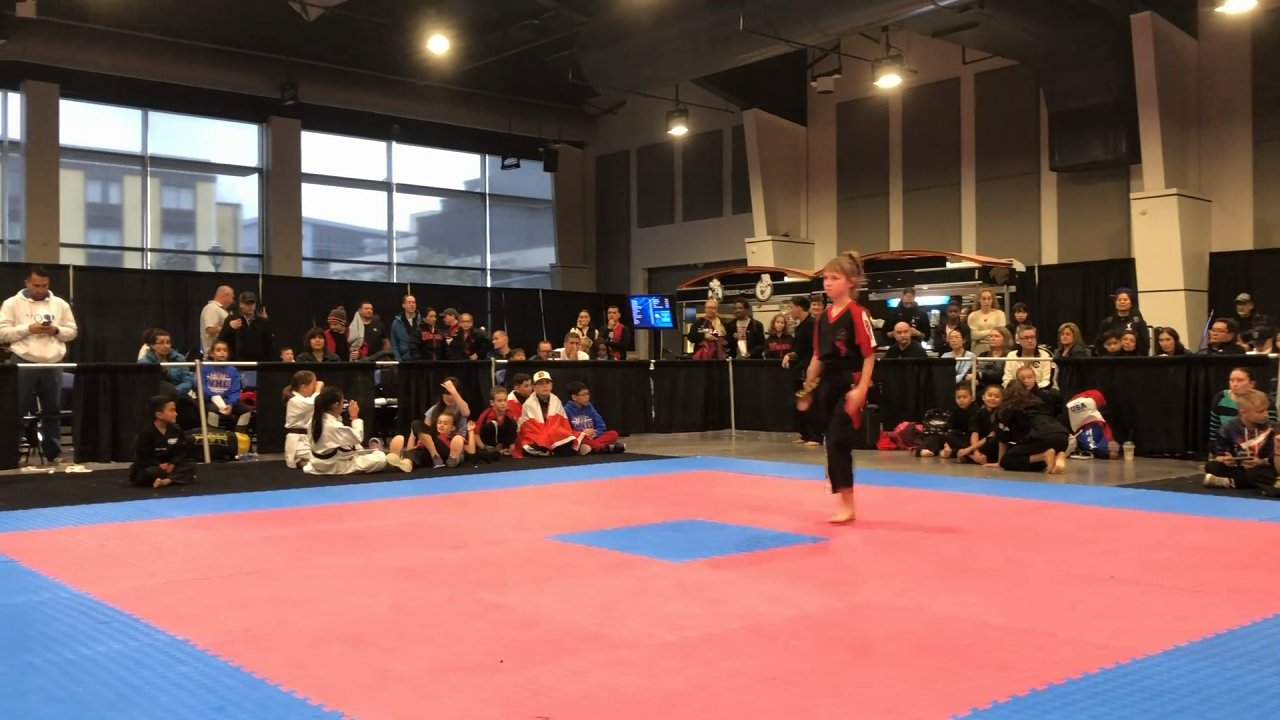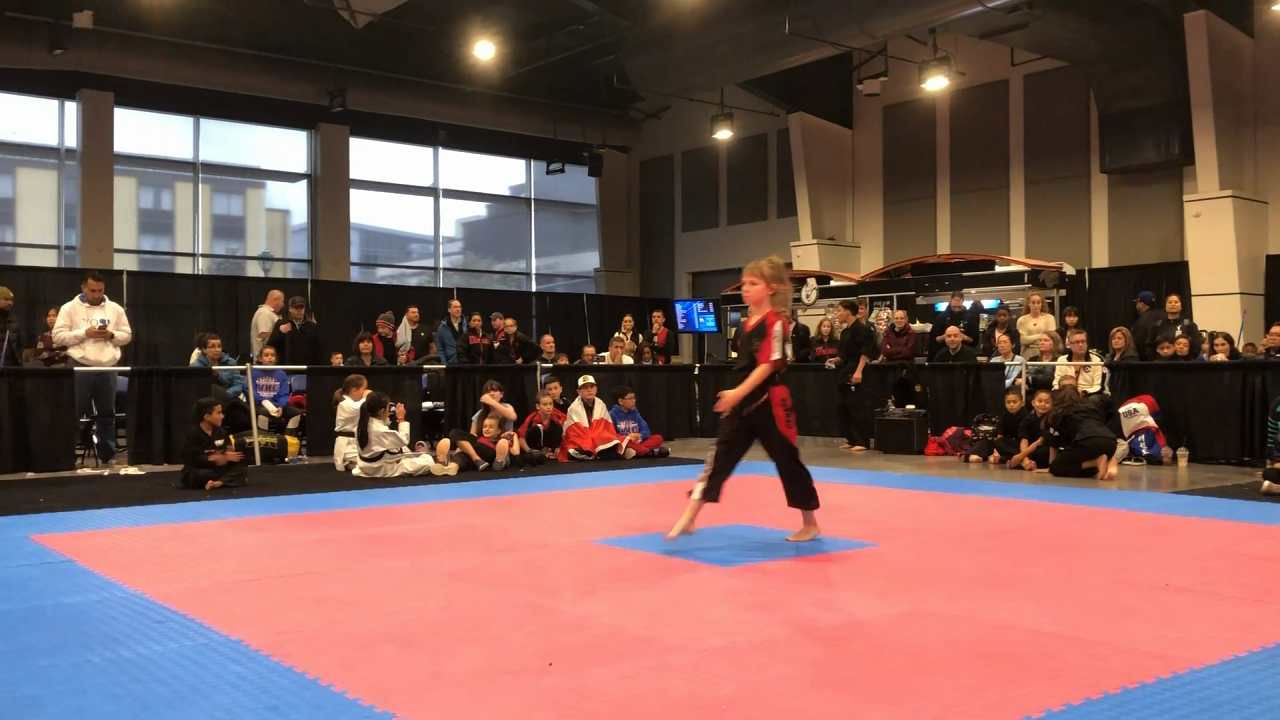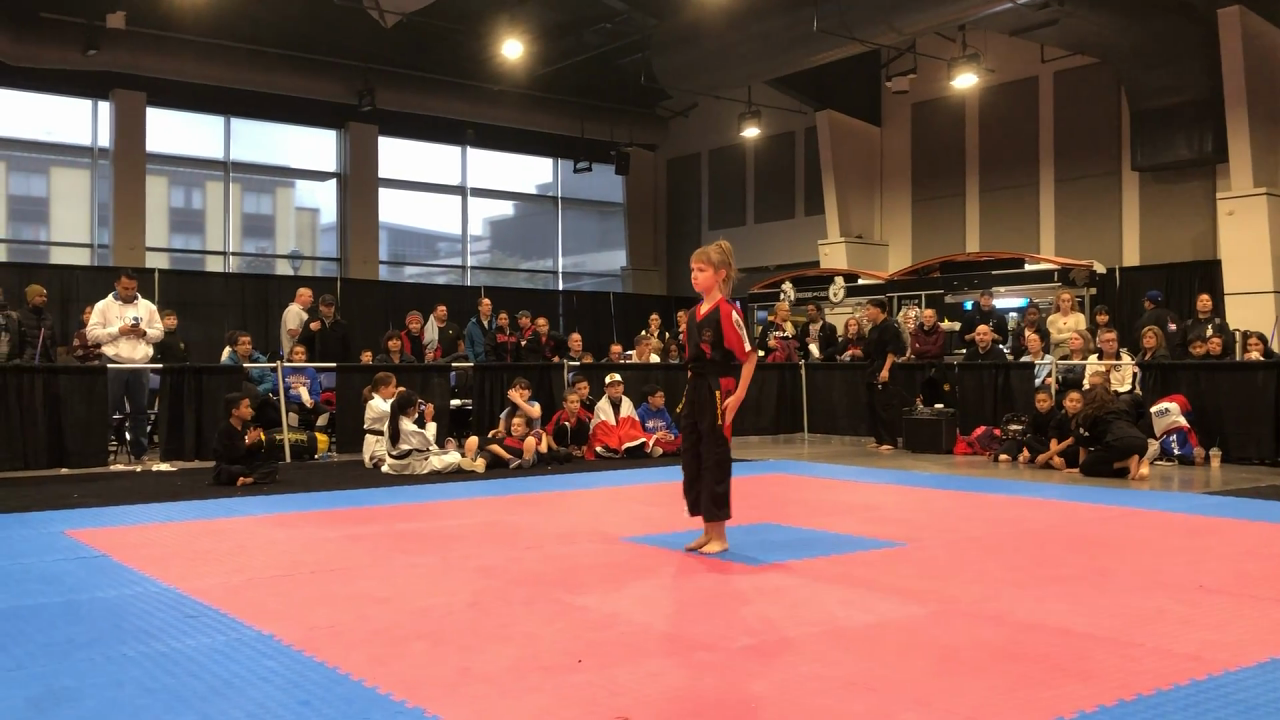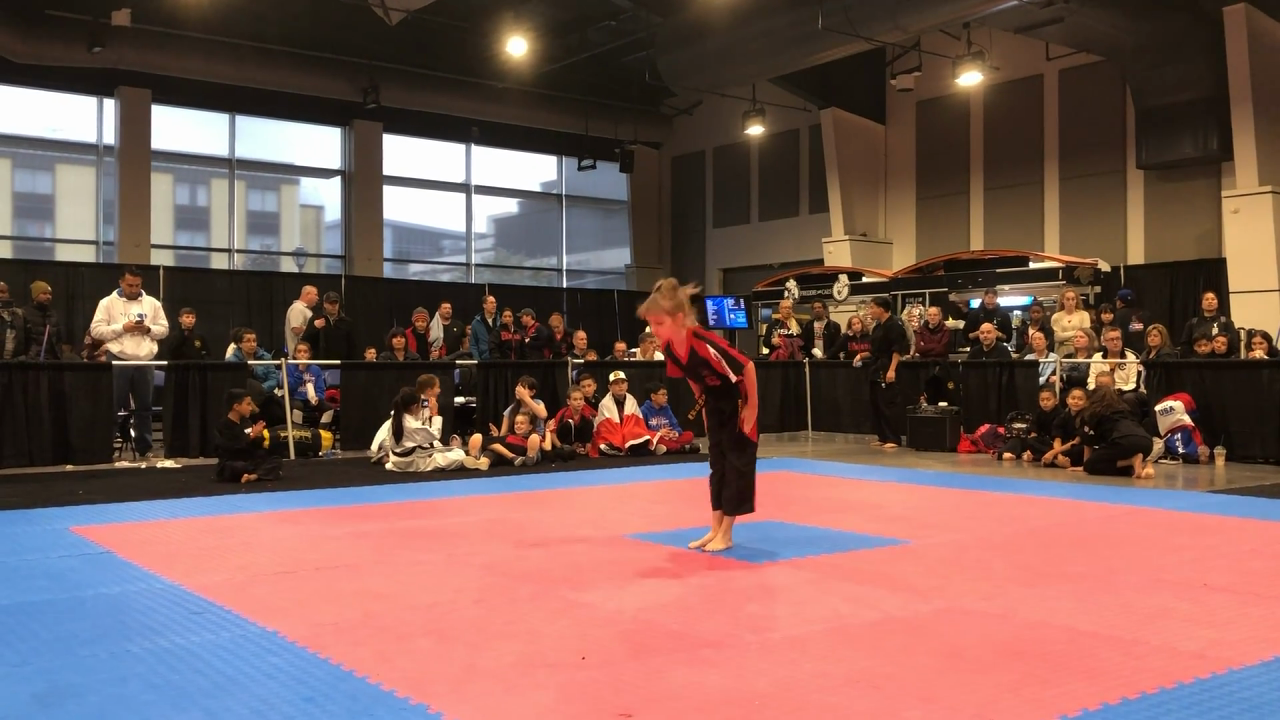
dt=0.7s
person 1, frame 1
left shoulder: (856, 314)
right shoulder: (824, 317)
left elbow: (869, 355)
left wrist: (862, 388)
right wrist: (807, 388)
left hip: (849, 384)
right hip: (828, 385)
left knee: (837, 443)
right knee: (839, 444)
left ankle: (846, 504)
right ankle: (848, 505)
person 1, frame 2
left shoulder: (775, 322)
right shoulder: (745, 325)
left elbow: (768, 365)
left wrist: (738, 392)
right wrist: (734, 397)
left hip: (768, 399)
right hip: (743, 399)
left knee: (787, 460)
right knee: (721, 456)
left ankle: (810, 523)
right ankle: (688, 520)
person 1, frame 3
left shoulder: (727, 312)
right shoulder: (693, 314)
left elbow: (750, 356)
left wrist: (738, 396)
right wrist: (692, 391)
left hip: (717, 391)
right hip: (694, 389)
left knee: (715, 460)
right knee: (692, 461)
left ankle: (720, 535)
right ankle: (708, 531)
person 1, frame 4
left shoulder: (705, 343)
right shoulder: (669, 347)
left elbow: (747, 367)
left wrist: (752, 406)
right wrist: (704, 404)
left hip: (738, 400)
right hip: (714, 401)
left knee: (739, 462)
right knee: (719, 462)
left ankle: (725, 533)
right ankle: (715, 529)
person 2, frame 1
left shoulder: (60, 305)
left elbow: (72, 331)
left wrist: (56, 331)
right wrist: (27, 329)
left hip: (52, 365)
right hip: (23, 363)
left knee: (52, 411)
right knee: (18, 410)
left ankle: (53, 453)
person 2, frame 2
left shoulder: (115, 309)
right shoulder: (69, 308)
left elbow: (127, 335)
right elbow: (58, 336)
left wrist: (111, 335)
right wrist: (84, 333)
left hip: (107, 368)
right hip: (79, 366)
left knee: (107, 413)
right knee: (74, 413)
left ankle: (108, 455)
person 2, frame 3
left shoulder: (148, 307)
right shoulder: (103, 306)
left elbow: (159, 333)
right elbow: (92, 334)
left wrist: (144, 333)
right wrist: (118, 331)
left hip: (140, 365)
right hip: (113, 364)
left knee: (139, 410)
right knee: (109, 410)
left ankle: (140, 451)
person 2, frame 4
left shoulder: (152, 303)
right shoulder: (107, 303)
left elbow: (164, 329)
right elbow: (96, 330)
left wrist: (148, 329)
right wrist: (122, 328)
left hip: (145, 362)
right hip: (118, 361)
left knee: (144, 407)
right knee: (114, 407)
left ankle: (145, 448)
